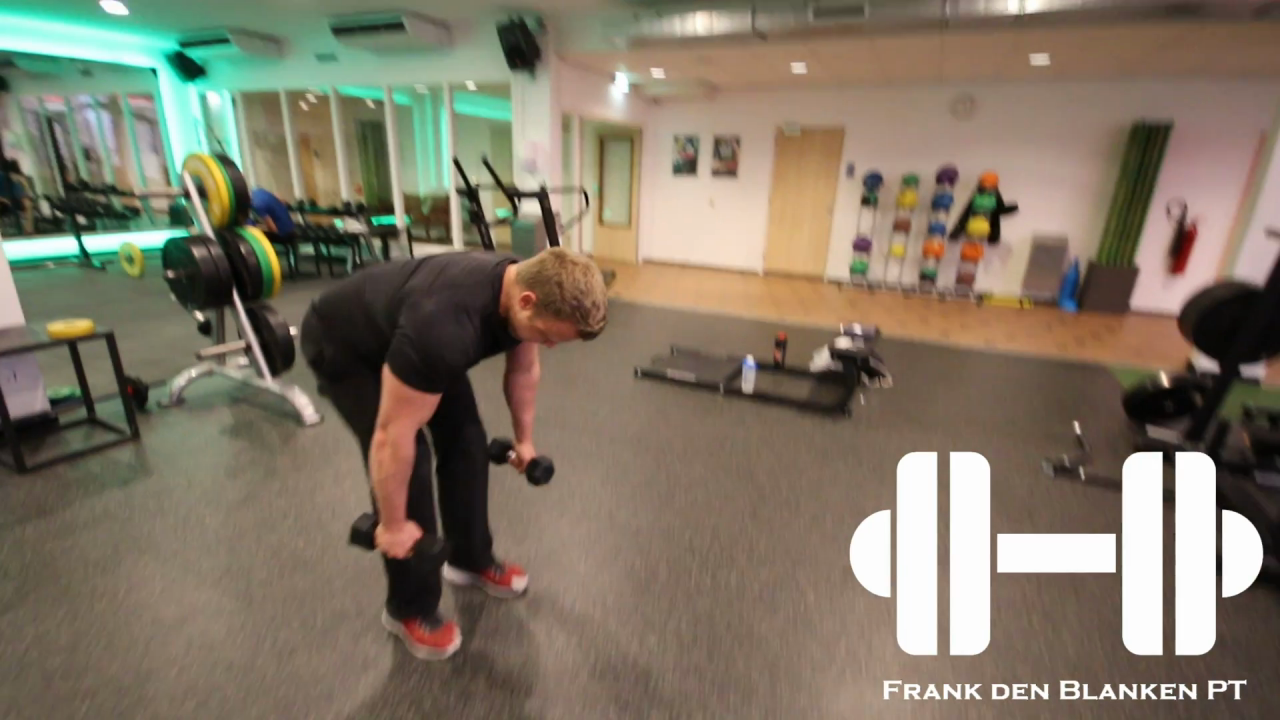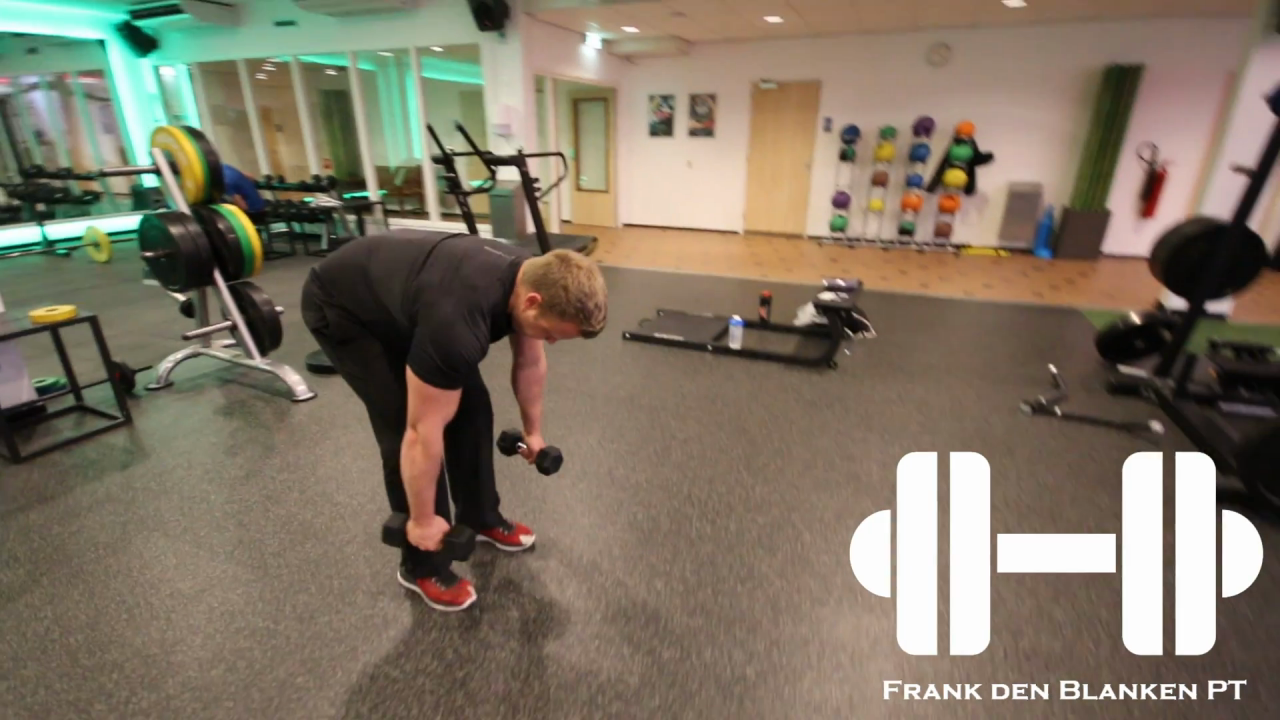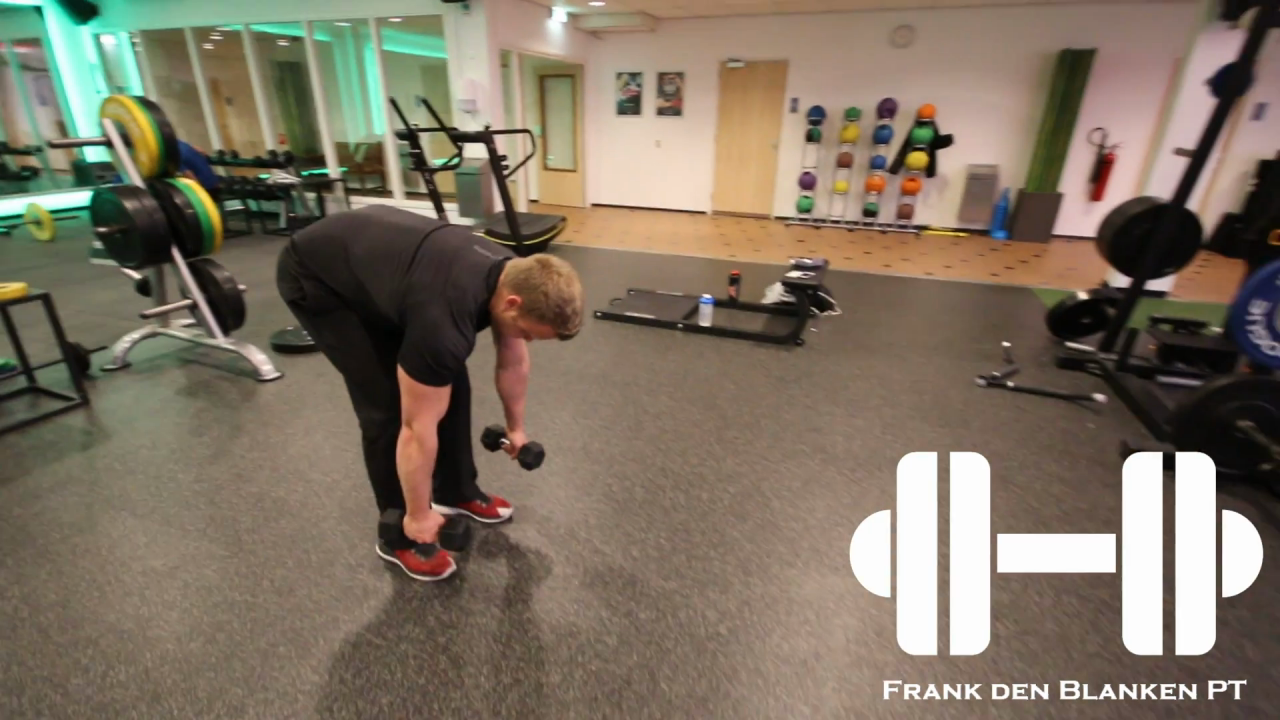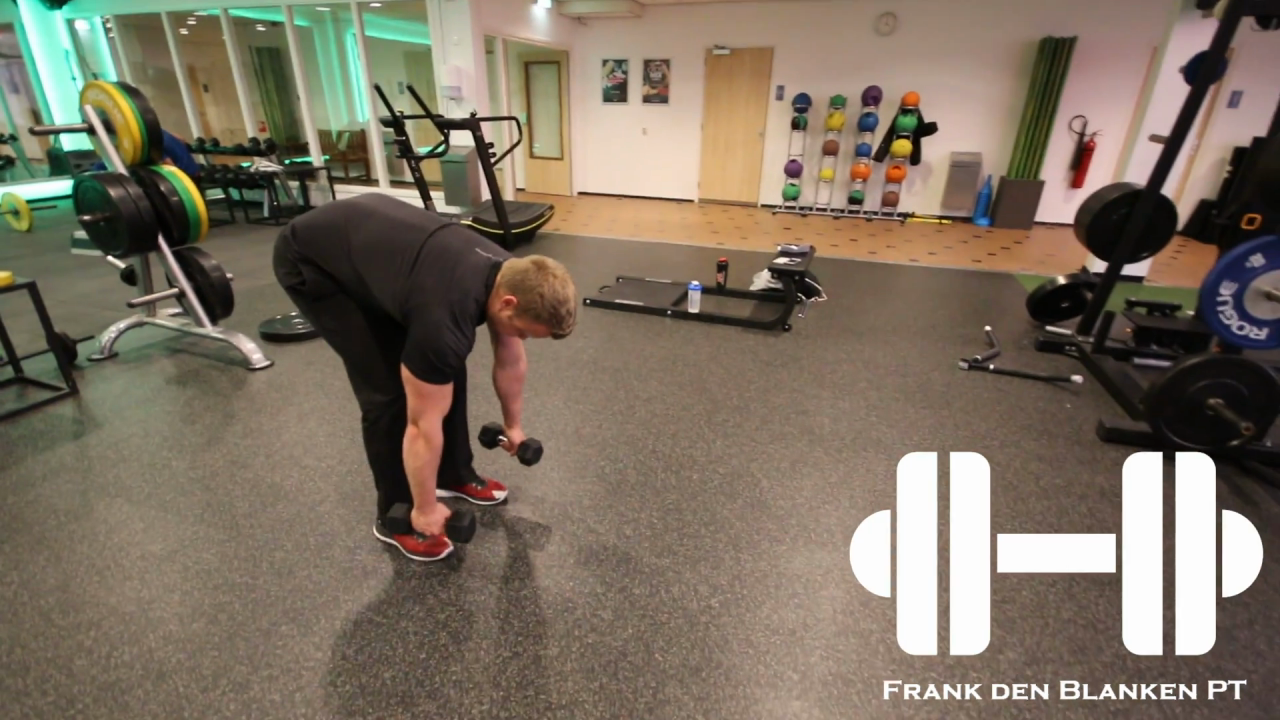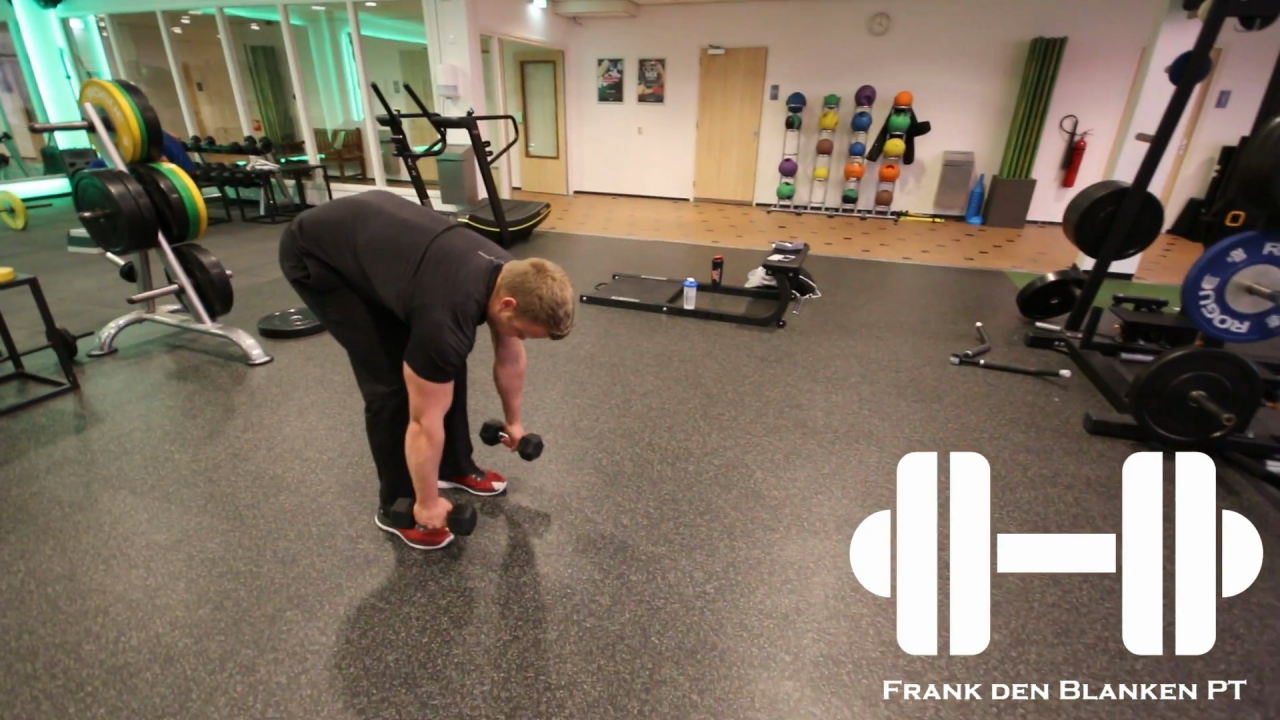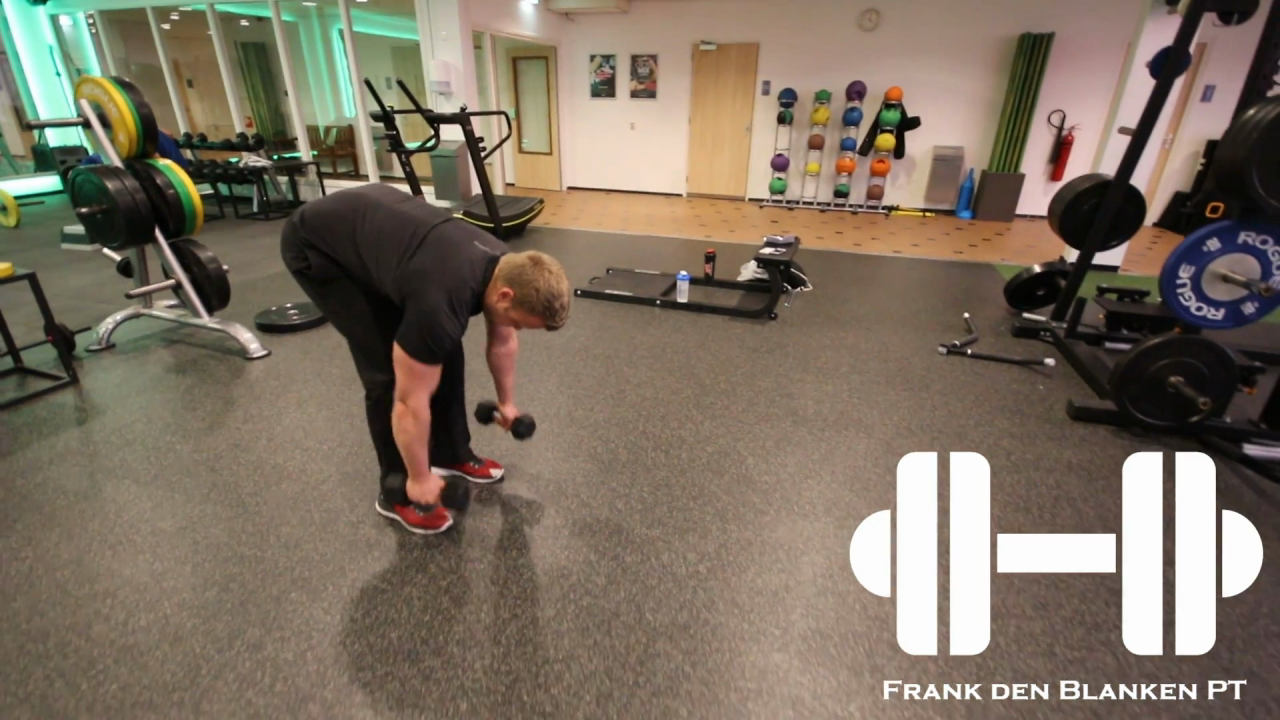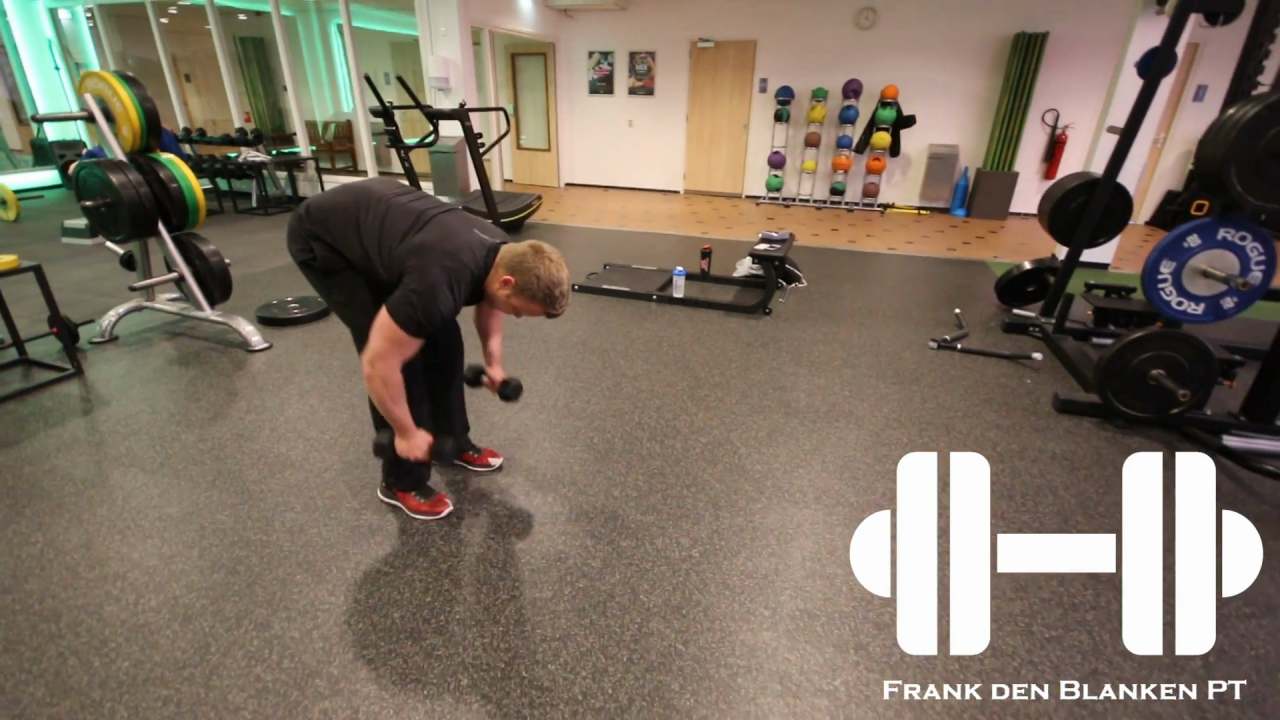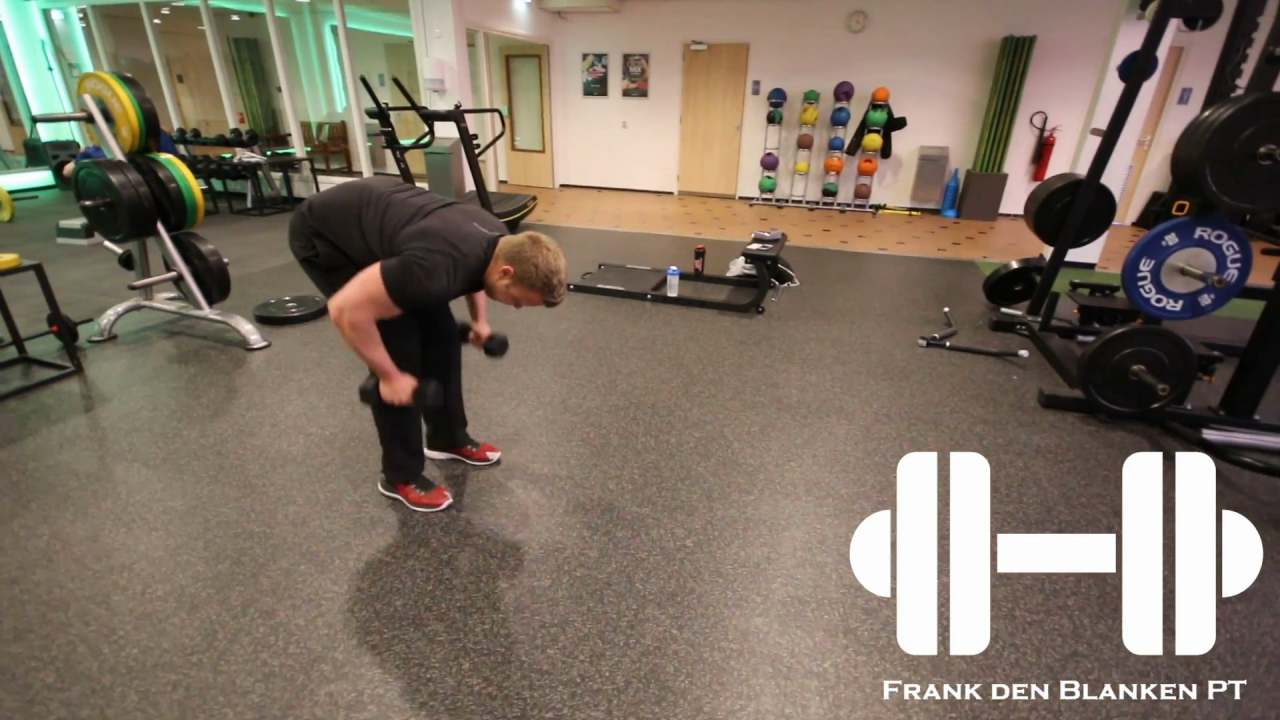
dt=0.2s
person 1, frame 1
left shoulder: (527, 290)
right shoulder: (443, 324)
left elbow: (523, 369)
right elbow: (394, 435)
left wrist: (523, 439)
right wrist: (393, 524)
left hip: (400, 341)
right hip: (342, 344)
left knee: (467, 443)
right knee: (408, 465)
left ankle: (472, 559)
right ankle: (411, 609)
person 1, frame 2
left shoulder: (533, 277)
right shoulder: (456, 323)
left elbow: (529, 363)
right elbow: (423, 434)
left wrist: (533, 431)
right wrist: (423, 520)
left hip: (397, 291)
right hip: (340, 307)
left knee: (473, 407)
right knee: (404, 431)
left ankle: (481, 519)
right ankle: (423, 567)
person 1, frame 3
left shoulder: (513, 275)
right shoulder: (443, 320)
left elbow: (513, 364)
right elbow: (418, 429)
left wrist: (516, 428)
right wrist: (419, 515)
left hip: (371, 252)
right hip: (315, 277)
left knee: (450, 384)
right knee: (387, 404)
left ankle: (457, 492)
right ankle: (401, 537)
person 1, frame 4
left shoulder: (509, 274)
right shoulder: (443, 317)
left elbow: (510, 363)
right elbow: (423, 425)
left wrist: (513, 425)
right wrist: (426, 510)
left hip: (365, 235)
right hip: (311, 261)
left knee: (447, 371)
right knee: (387, 387)
left ankle: (454, 475)
person 1, frame 5
left shoulder: (509, 276)
right shoulder: (446, 315)
left elbow: (510, 359)
right elbow: (426, 422)
left wrist: (514, 421)
right wrist: (428, 503)
left hip: (370, 228)
right hip: (315, 254)
left knee: (446, 365)
right knee: (390, 379)
left ankle: (455, 467)
person 1, frame 6
left shoulder: (504, 268)
right shoulder: (441, 302)
left elbow: (502, 342)
right elbow: (411, 403)
left wrist: (506, 401)
right wrist: (420, 479)
right hip: (316, 245)
left knee: (444, 353)
right knee: (389, 369)
left ankle: (452, 454)
right ankle: (399, 495)
person 1, frame 7
left shoulder: (503, 255)
right shoulder: (439, 285)
left elbow: (488, 306)
right elbow: (377, 365)
left wrist: (493, 362)
right wrist: (407, 434)
left hip: (374, 212)
right hip: (322, 238)
left knee: (443, 340)
right knee: (394, 355)
left ankle: (453, 443)
right ankle: (401, 481)
person 1, frame 8
left shoulder: (500, 243)
right shoulder: (436, 269)
right elbow: (345, 310)
left wrist: (479, 319)
right wrist: (389, 377)
left hip: (373, 209)
right hip: (323, 235)
left knee: (441, 333)
right knee: (399, 346)
left ankle: (449, 437)
right ankle: (401, 475)
